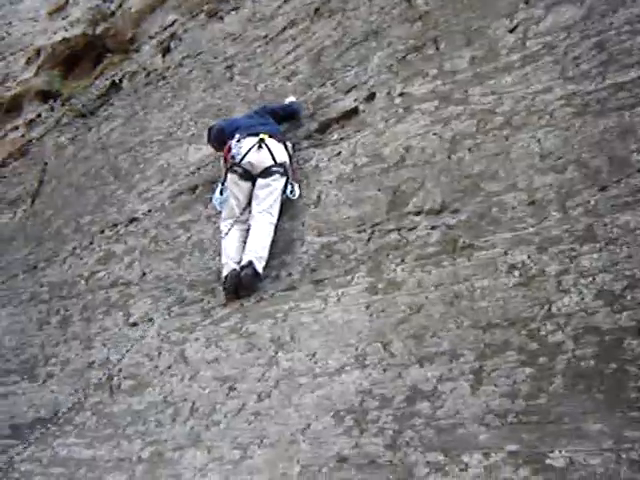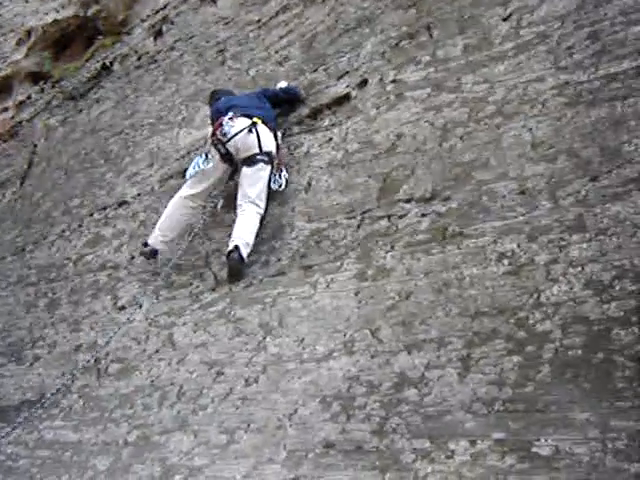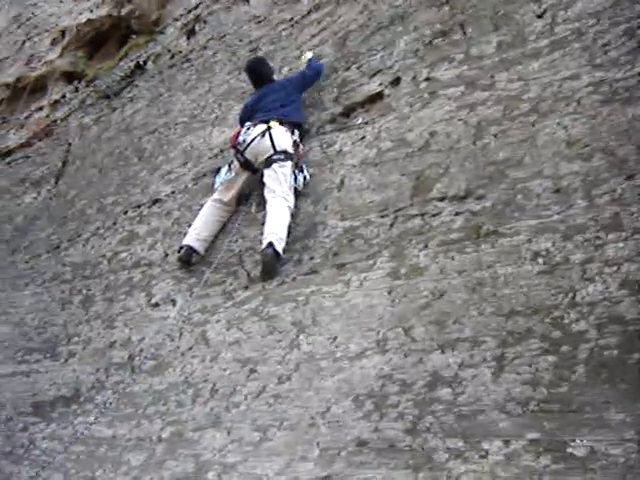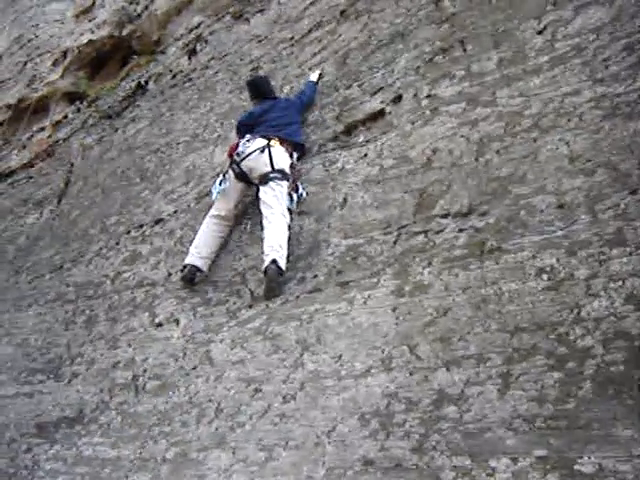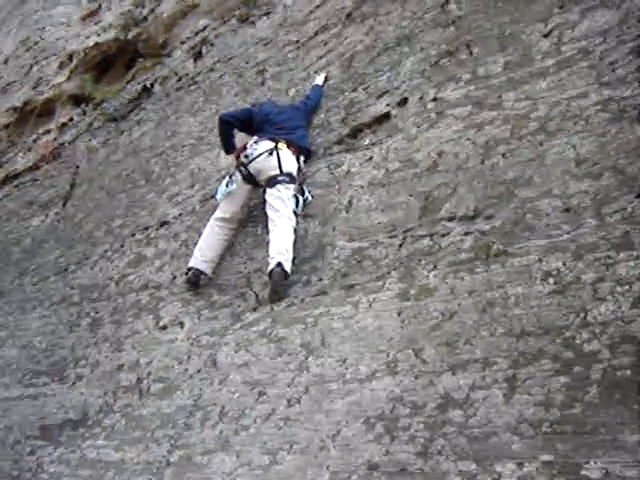
dt=1s
person 1, frame 1
left shoulder: (218, 131)
right shoulder: (260, 113)
right elbow: (293, 111)
right wrist: (291, 102)
left hip: (241, 152)
right hip: (274, 153)
left knee: (233, 219)
right knee: (263, 216)
left ankle: (230, 271)
right ankle: (252, 267)
person 1, frame 2
left shoulder: (218, 107)
right shoulder: (259, 95)
right elbow: (295, 95)
right wrist: (282, 88)
left hip: (231, 132)
right hip: (263, 139)
left knee: (193, 192)
right knee: (250, 204)
left ankle: (156, 243)
right ankle: (238, 251)
person 1, frame 3
left shoulder: (251, 101)
right shoulder: (291, 84)
left elbow: (242, 125)
right elbow: (317, 70)
right wrist: (310, 59)
left hip: (250, 138)
right hip: (279, 139)
left knee: (222, 198)
right knee: (279, 198)
left ankle: (190, 246)
right ankle: (272, 247)
person 1, frame 4
left shoulder: (250, 115)
right shoulder: (292, 105)
left elbow: (240, 138)
right elbow: (308, 94)
right wrist: (312, 80)
left hip: (248, 152)
right hip: (277, 157)
left knee: (220, 213)
right knee: (275, 215)
left ankle: (193, 264)
right ankle: (274, 265)
person 1, frame 5
left shoulder: (257, 112)
right shoulder: (298, 110)
left elbow: (226, 119)
right elbow: (313, 98)
left wrist: (230, 151)
right wrist: (318, 83)
left hip: (257, 153)
right hip: (285, 160)
left knee: (225, 215)
right knee: (281, 217)
left ankle: (197, 267)
right ankle: (279, 267)
